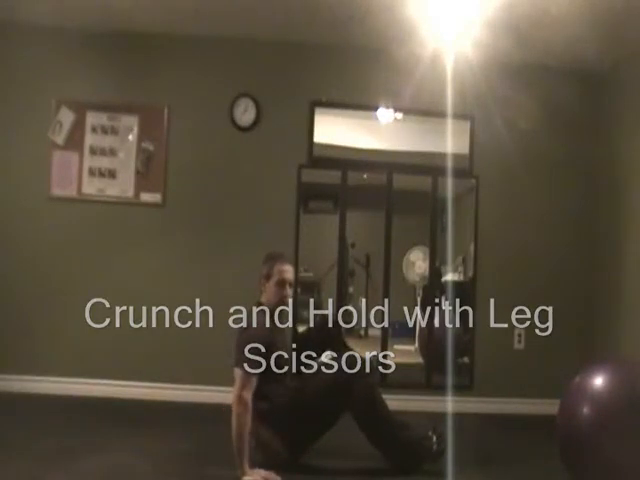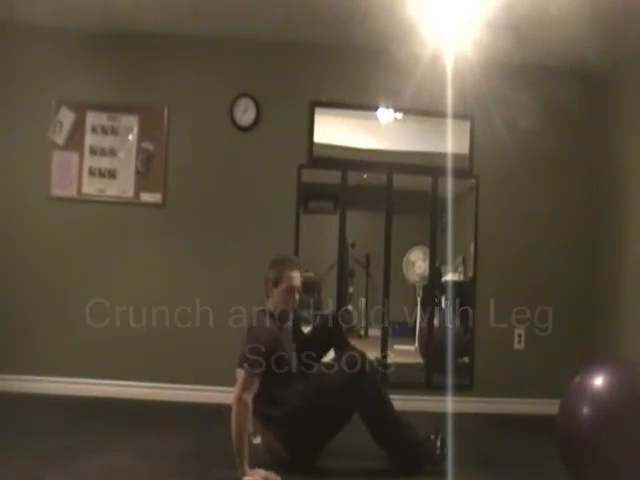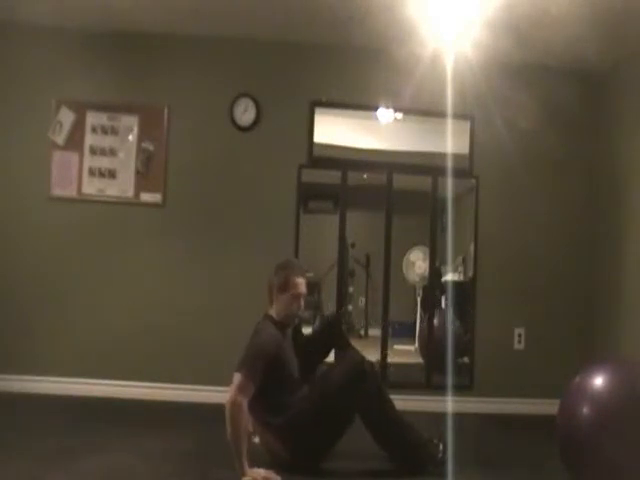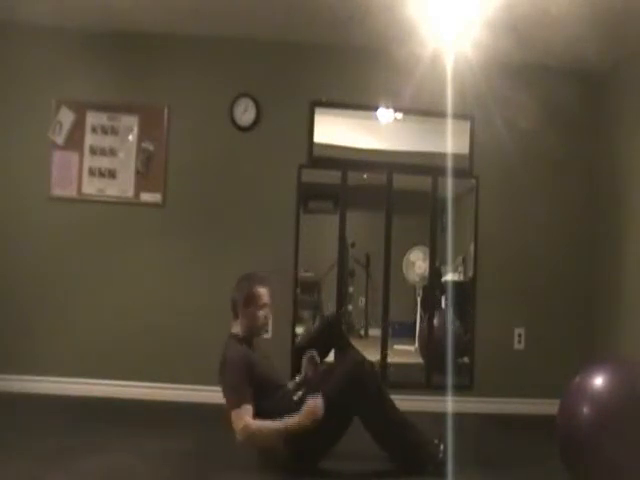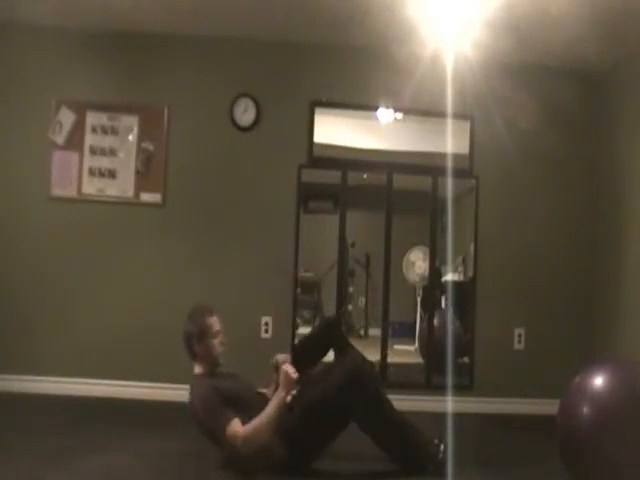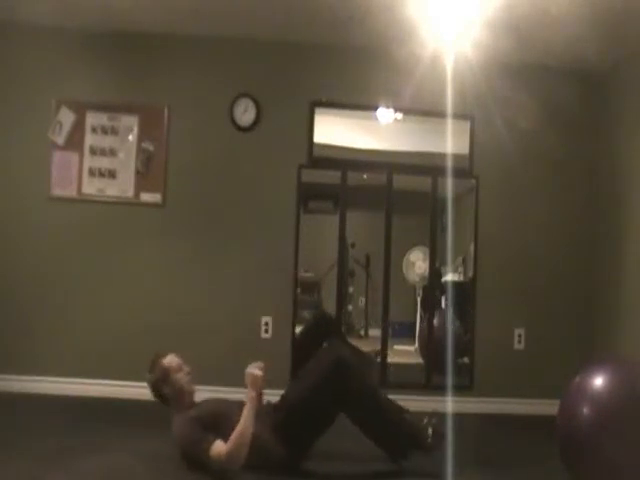
dt=0.4s
person 1, frame 1
left shoulder: (277, 319)
right shoulder: (256, 331)
right elbow: (241, 399)
left hip: (285, 418)
right hip: (276, 438)
right knee: (349, 376)
right ankle: (409, 450)
person 1, frame 2
left shoulder: (282, 322)
right shoulder: (263, 333)
right elbow: (241, 399)
left hip: (295, 418)
right hip: (290, 439)
right knee: (357, 369)
right ankle: (413, 453)
person 1, frame 3
left shoulder: (282, 328)
right shoulder: (266, 338)
right elbow: (235, 401)
left hip: (297, 426)
right hip: (295, 442)
right knee: (358, 370)
right ankle: (416, 455)
person 1, frame 4
left shoulder: (245, 348)
right shoulder: (236, 357)
right elbow: (243, 429)
right wrist: (297, 421)
left hip: (293, 418)
right hip: (295, 441)
right knee: (358, 371)
right ankle: (419, 457)
person 1, frame 5
left shoulder: (218, 376)
right shoulder: (205, 393)
right elbow: (244, 441)
left wrist: (278, 380)
right wrist: (282, 393)
left hip: (287, 424)
right hip: (287, 445)
right knee: (356, 373)
right ankle: (420, 457)
person 1, frame 6
left shoulder: (198, 411)
right shoulder: (185, 427)
right elbow: (231, 459)
left wrist: (255, 393)
right wrist: (252, 395)
left hip: (277, 421)
right hip: (281, 444)
right knee: (338, 362)
right ankle: (411, 439)
